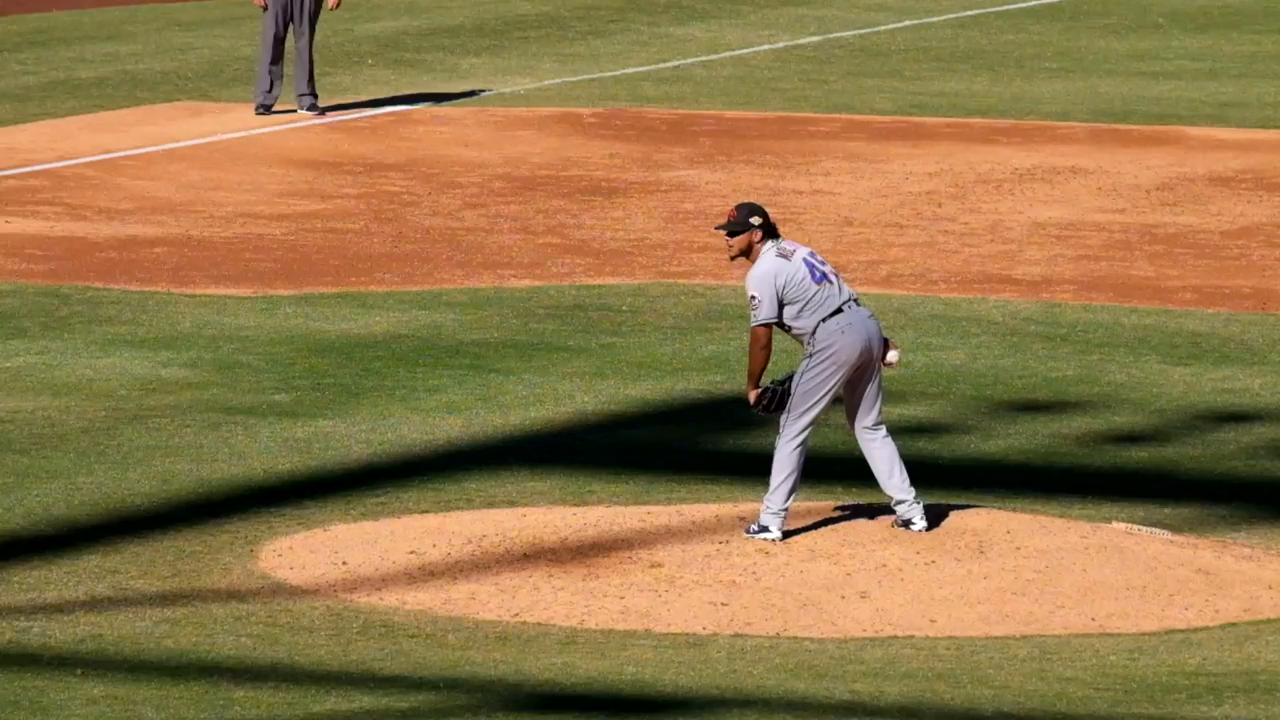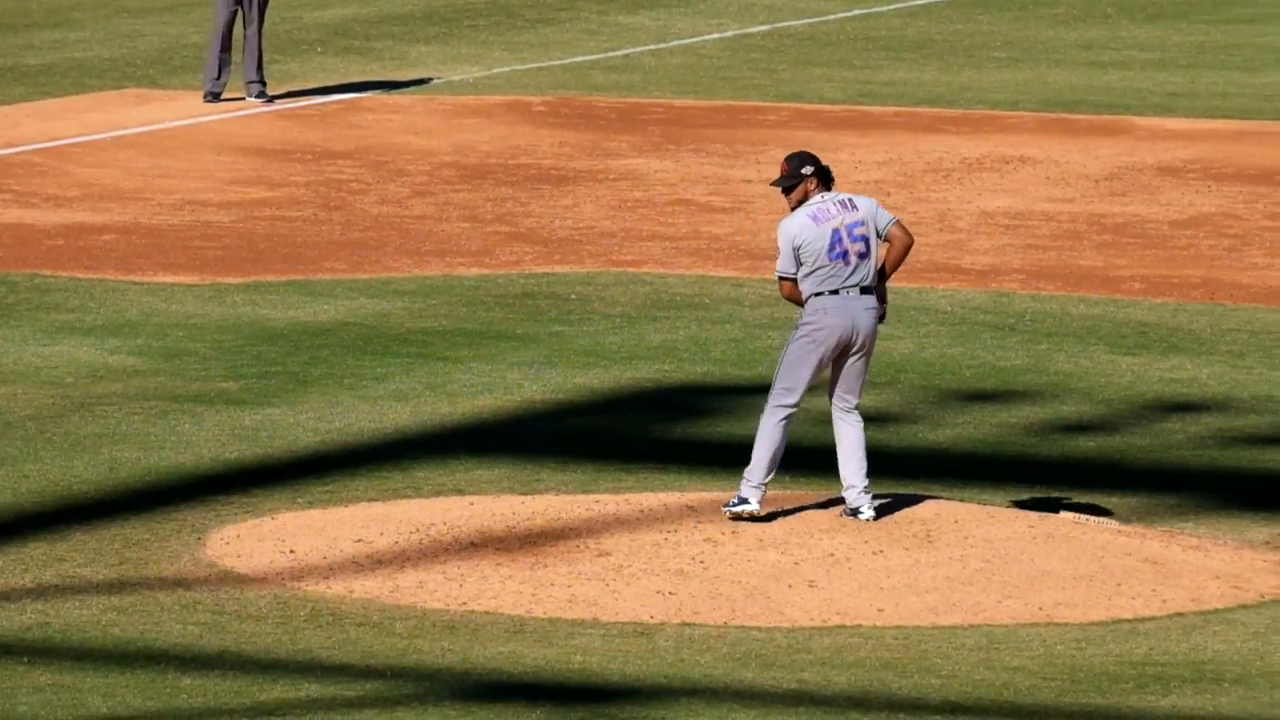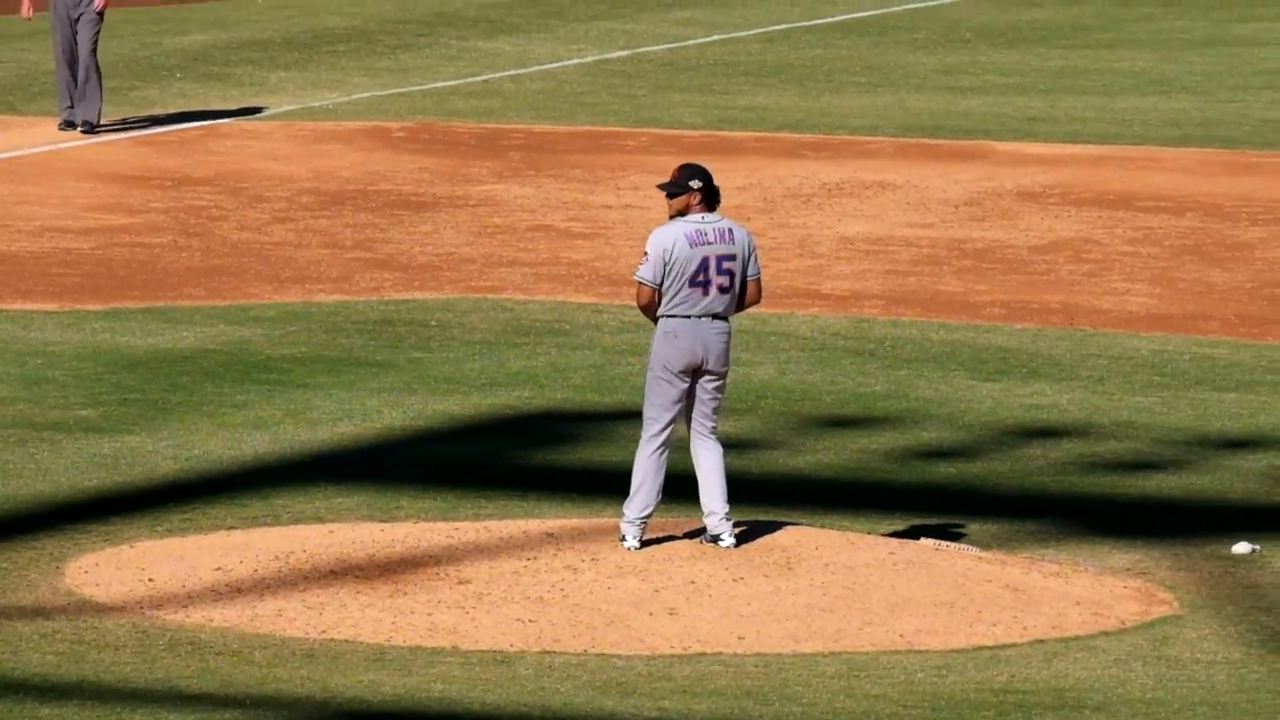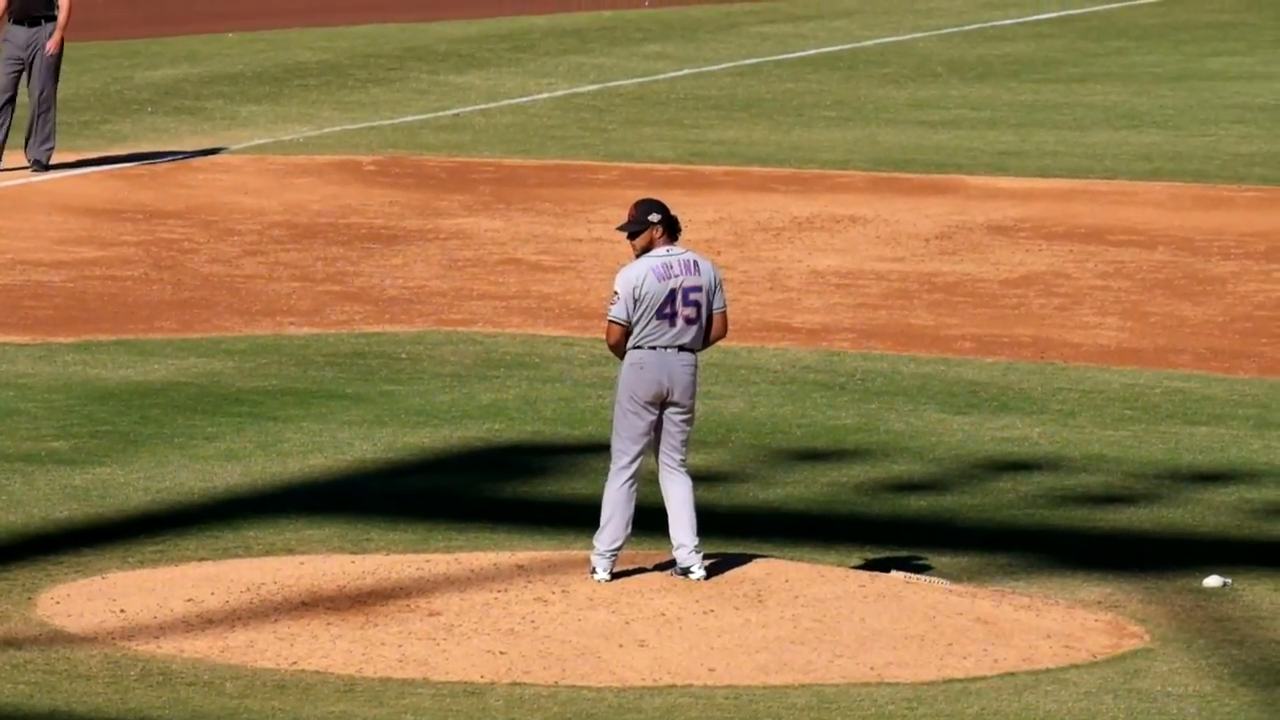
dt=1s
person 1, frame 1
left shoulder: (761, 273)
right shoulder: (792, 248)
left elbow: (761, 338)
left wrist: (752, 386)
left hip: (834, 338)
right hip: (867, 326)
left knee: (793, 428)
right knee: (870, 426)
left ankle: (771, 520)
right ankle: (910, 510)
person 1, frame 2
left shoulder: (792, 225)
right shoulder: (864, 204)
left elbow: (788, 290)
right elbow: (903, 239)
right wrist: (877, 282)
left hip: (823, 314)
right hip: (867, 310)
left knee: (781, 403)
right knee: (846, 406)
left ankle: (751, 491)
right ankle: (859, 499)
person 1, frame 3
left shoulder: (665, 236)
right shoulder: (740, 235)
left elbow: (645, 298)
right elbow: (752, 295)
left wrist: (663, 319)
left hip: (675, 335)
right hip: (718, 337)
left knee: (655, 432)
right knee: (705, 433)
left ankle: (633, 527)
right ankle: (720, 525)
person 1, frame 4
left shoulder: (634, 273)
right shoulder: (705, 269)
left elbow: (615, 337)
right elbow: (718, 329)
left wrist: (630, 357)
left hip: (642, 367)
right hip: (684, 369)
left knee: (624, 465)
right knee: (674, 465)
left ankle: (604, 559)
right ankle: (689, 558)
